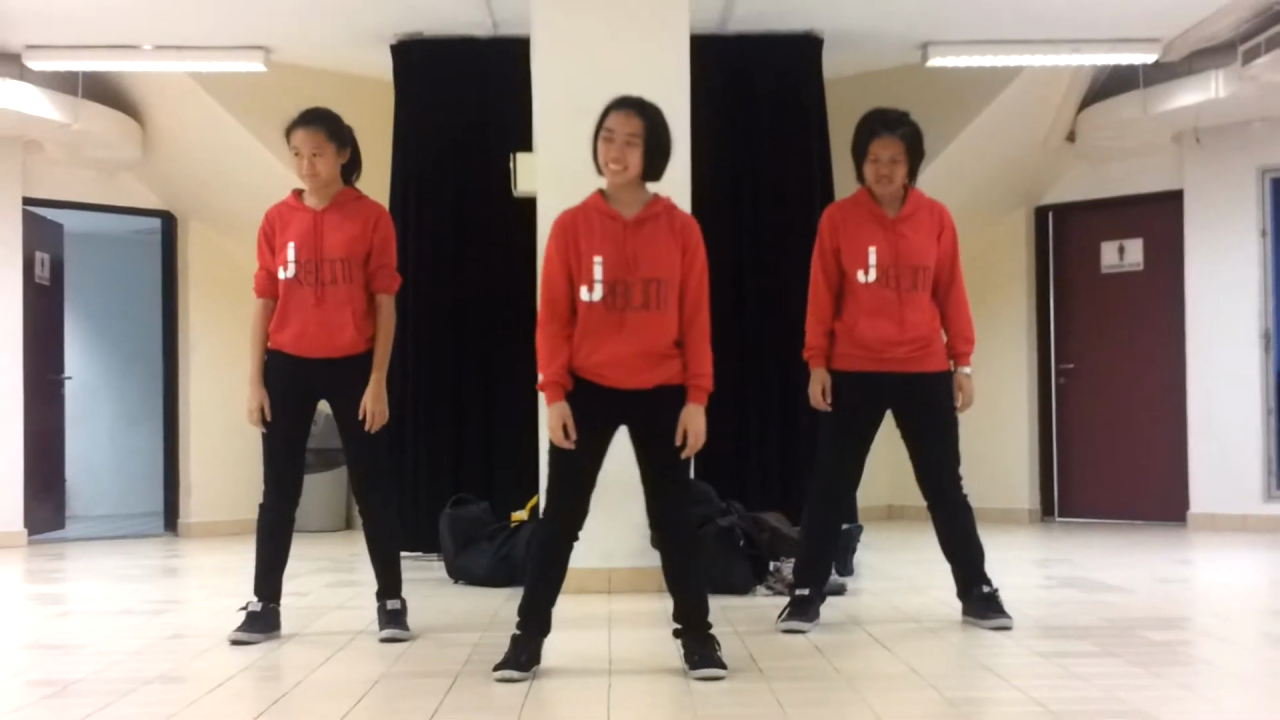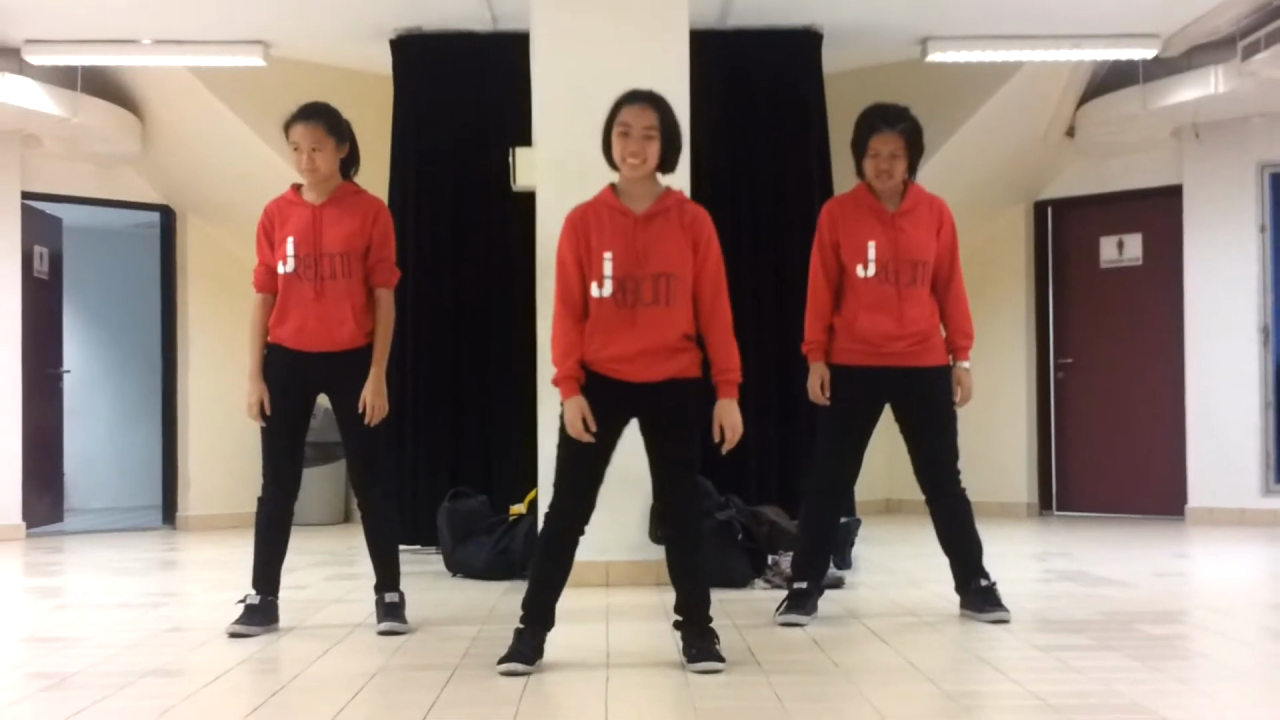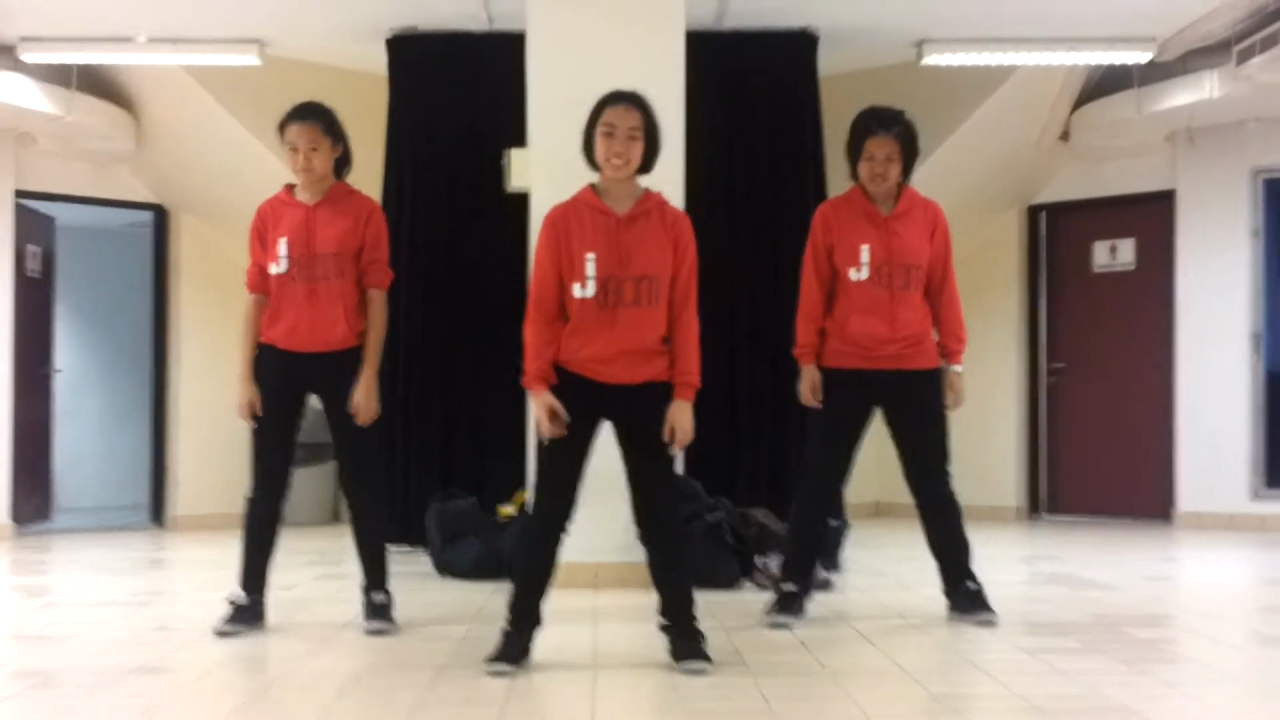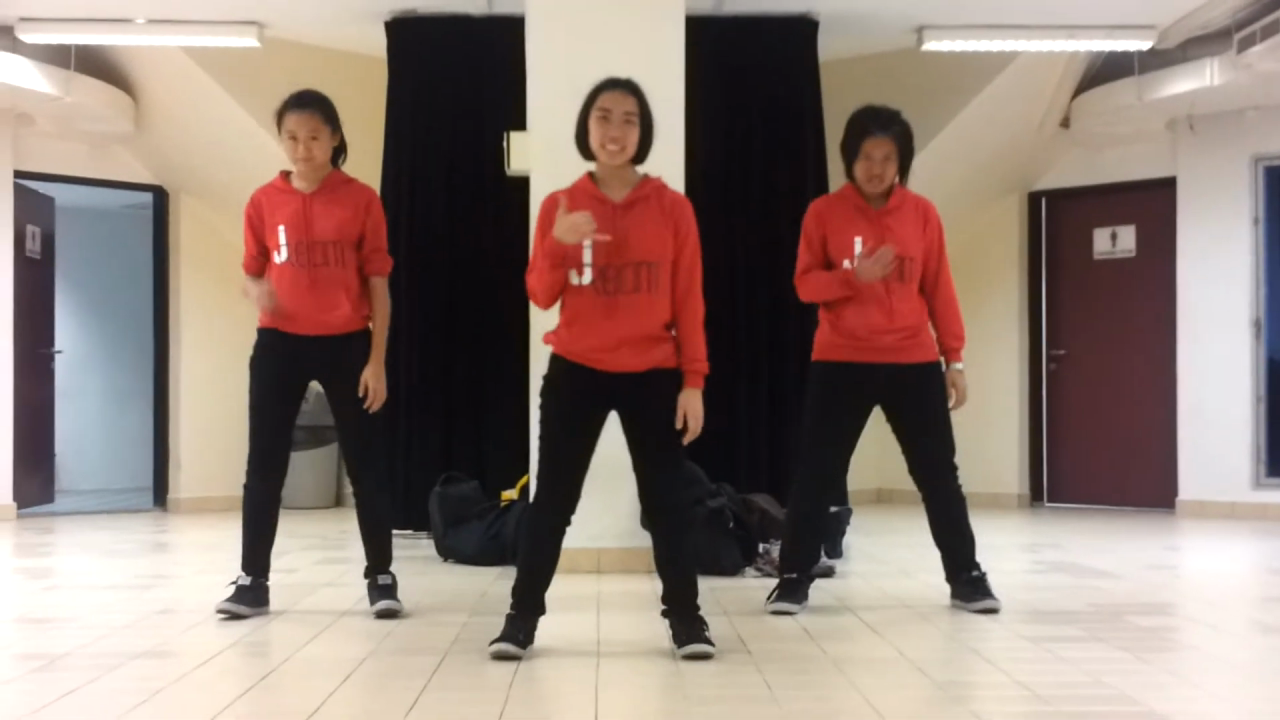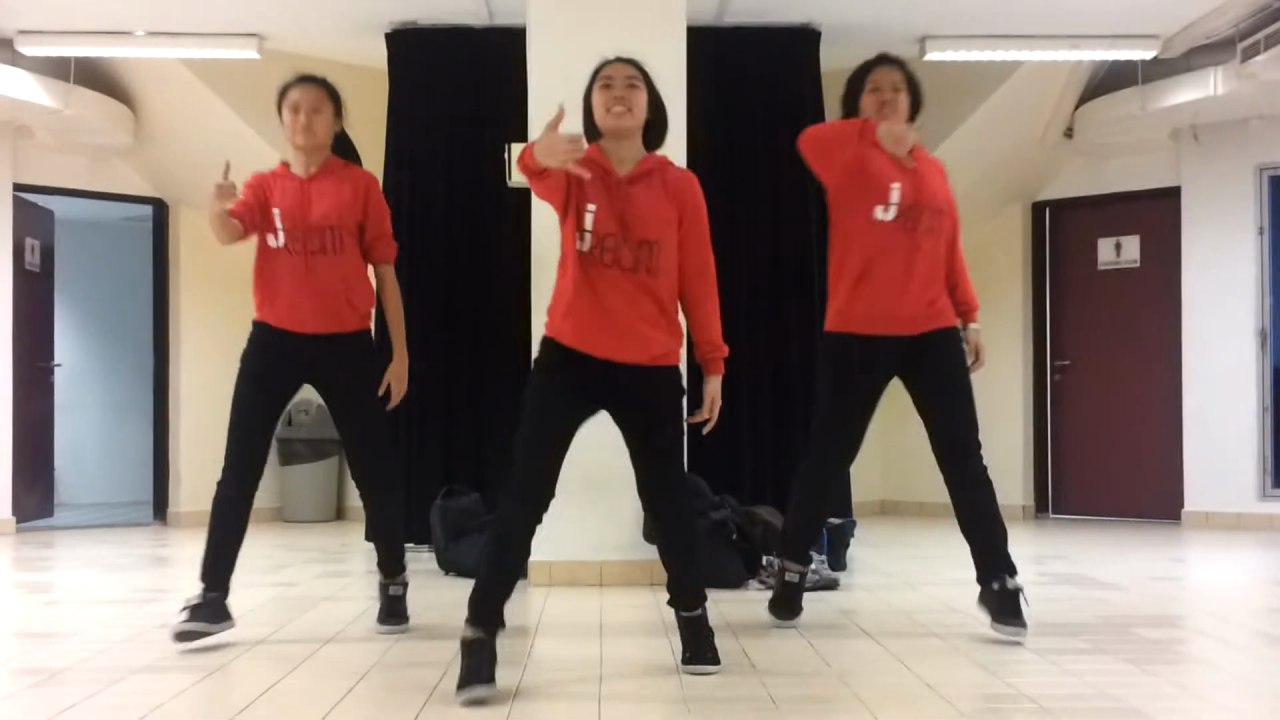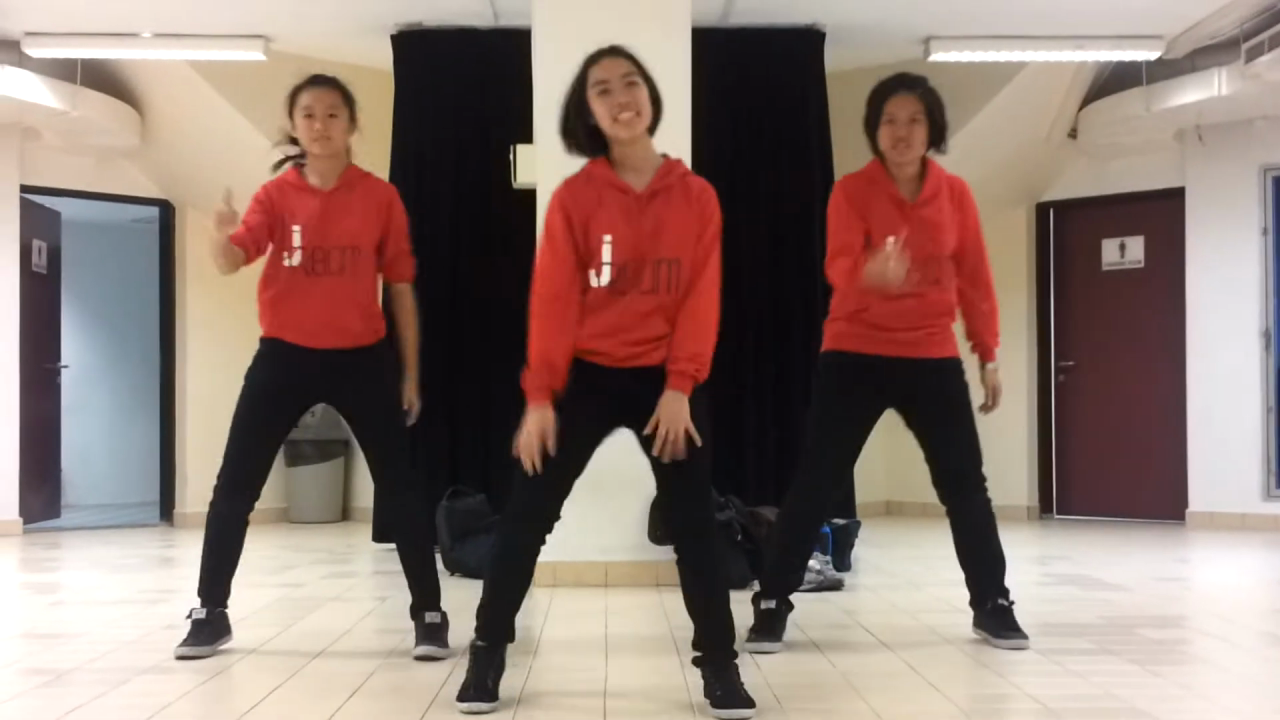
dt=0.4s
person 1, frame 1
left shoulder: (681, 228)
right shoulder: (571, 225)
left elbow: (695, 318)
right elbow: (554, 316)
left wrist: (697, 397)
right wrist: (555, 393)
left hip: (663, 392)
right hip: (588, 391)
left knee: (673, 516)
right knee: (561, 515)
left ankle: (696, 635)
right ankle: (528, 637)
person 1, frame 2
left shoulder: (692, 221)
right shoulder: (583, 220)
left elbow: (714, 310)
right elbow: (568, 310)
left wrist: (727, 390)
right wrist: (569, 387)
left hip: (675, 386)
right hip: (599, 384)
left knee: (680, 511)
right knee: (568, 507)
left ankle: (696, 628)
right ankle: (532, 630)
person 1, frame 3
left shoulder: (672, 223)
right shoulder: (562, 220)
left elbow: (684, 315)
right elbow: (542, 310)
left wrist: (684, 393)
right wrist: (537, 385)
left hip: (648, 387)
right hip: (574, 384)
left knee: (659, 512)
right knee: (549, 509)
left ankle: (682, 628)
right ankle: (519, 629)
person 1, frame 4
left shoulder: (672, 208)
right shoulder: (560, 207)
left elbow: (689, 301)
right elbow: (542, 296)
left wrist: (693, 381)
right wrist: (559, 247)
left hip: (653, 376)
right hip: (575, 372)
left knee: (666, 499)
right knee: (553, 496)
left ankle: (684, 614)
right ankle: (523, 613)
person 1, frame 5
left shoulder: (680, 187)
right shoulder: (574, 174)
left elbow: (698, 279)
right elbow: (542, 178)
left wrist: (713, 364)
right wrist: (541, 155)
left hip: (651, 367)
right hip: (567, 357)
left knee: (667, 500)
right knee: (524, 491)
left ankle: (691, 615)
right ankle: (481, 634)
person 1, frame 6
left shoulder: (696, 194)
right shoulder: (573, 196)
left elbow: (702, 299)
right elbow: (555, 298)
left wrist: (682, 385)
right wrist: (540, 397)
left hip: (665, 379)
right hip: (584, 373)
left knee: (695, 520)
right knee: (528, 510)
left ankle: (719, 665)
right ankle: (488, 652)
person 2, frame 1
left shoulder: (371, 218)
right shoulder: (276, 219)
left elbow: (384, 303)
right elbow: (265, 304)
left wrist: (378, 381)
right wrist: (255, 380)
left hip: (351, 365)
right hip: (288, 366)
left knee: (369, 485)
right knee: (278, 489)
left ankle: (391, 602)
right ankle: (264, 606)
person 2, frame 2
left shoulder: (370, 212)
right shoulder: (275, 214)
left elbow: (383, 298)
right elbow: (264, 298)
left wrist: (378, 375)
right wrist: (254, 375)
left hip: (351, 360)
right hip: (287, 360)
left knee: (367, 480)
right knee: (277, 484)
left ankle: (389, 595)
right ankle: (263, 599)
person 2, frame 3
left shoulder: (363, 212)
right shoulder: (269, 214)
left elbow: (376, 299)
right elbow: (256, 298)
left wrist: (369, 375)
right wrist: (246, 375)
left hip: (342, 360)
right hip: (279, 360)
left knee: (359, 480)
right knee: (267, 484)
left ankle: (376, 595)
right ankle: (250, 599)
person 2, frame 4
left shoulder: (361, 201)
right shoulder: (263, 202)
left elbow: (378, 285)
right elbow: (251, 276)
left wrist: (378, 360)
right wrist: (257, 292)
left hip: (346, 346)
right hip: (279, 345)
left knee: (364, 465)
right knee: (264, 466)
left ankle: (381, 577)
right ankle: (253, 580)
person 2, frame 5
left shoulder: (360, 185)
right shoulder: (263, 186)
left elbow: (385, 271)
right elbow: (227, 233)
left wrist: (400, 352)
right wrist: (219, 208)
left hip: (347, 342)
right hip: (274, 339)
left knee: (373, 471)
right knee: (240, 469)
left ankle: (393, 585)
right ankle: (211, 597)
person 2, frame 6
left shoulder: (380, 197)
right shoulder: (276, 194)
left elbow: (401, 289)
right elbow: (229, 260)
left wrist: (411, 373)
right wrist: (222, 233)
left hip: (363, 358)
right hip: (285, 355)
left knee: (402, 486)
right knee: (234, 486)
left ankle: (429, 614)
right ankle: (210, 613)
person 3, frame 1
left shoulder: (936, 217)
right shoulder: (838, 218)
left elbow: (950, 291)
right elbow: (822, 294)
left wrist: (962, 361)
right wrist: (817, 362)
left hip: (925, 371)
right hip: (853, 372)
left knee: (944, 486)
right knee: (830, 485)
left ankle: (977, 592)
right ankle: (806, 594)
person 3, frame 2
left shoulder: (935, 213)
right shoulder: (837, 213)
left elbow: (949, 287)
right elbow: (822, 289)
left wrist: (961, 356)
right wrist: (815, 356)
left hip: (924, 365)
right hip: (852, 366)
left knee: (943, 480)
right knee: (829, 479)
left ankle: (974, 585)
right ankle: (804, 587)
person 3, frame 3
left shoulder: (929, 216)
right shoulder: (831, 216)
left elbow: (943, 291)
right elbow: (814, 292)
left wrist: (953, 359)
right wrist: (807, 359)
left hip: (916, 368)
right hip: (844, 369)
left knee: (932, 483)
right knee: (819, 481)
left ankle: (963, 588)
right ankle: (792, 588)
person 3, frame 4
left shoulder: (922, 214)
right shoulder: (824, 213)
left elbow: (938, 288)
right elbow: (805, 281)
left wrist: (954, 356)
right wrist: (852, 276)
left hip: (914, 362)
right hip: (840, 363)
left knee: (937, 472)
right knee: (816, 472)
left ankle: (966, 575)
right ankle: (793, 576)
person 3, frame 5
left shoulder: (933, 169)
right shoulder: (847, 161)
left elbow: (949, 250)
right elbow: (811, 140)
left wrist: (969, 318)
right wrist: (875, 136)
left hip: (932, 331)
right hip: (855, 333)
left knee: (963, 456)
right knee: (826, 456)
left ankle: (998, 584)
right ankle: (792, 571)
person 3, frame 6
left shoulder: (956, 194)
right shoulder: (853, 191)
left elbow: (975, 282)
right elbow: (837, 264)
left wrist: (989, 357)
right wrist: (868, 268)
left hip: (932, 359)
right hip: (854, 355)
left knee: (964, 483)
right knee: (816, 480)
left ankle: (992, 604)
right ankle: (771, 604)
